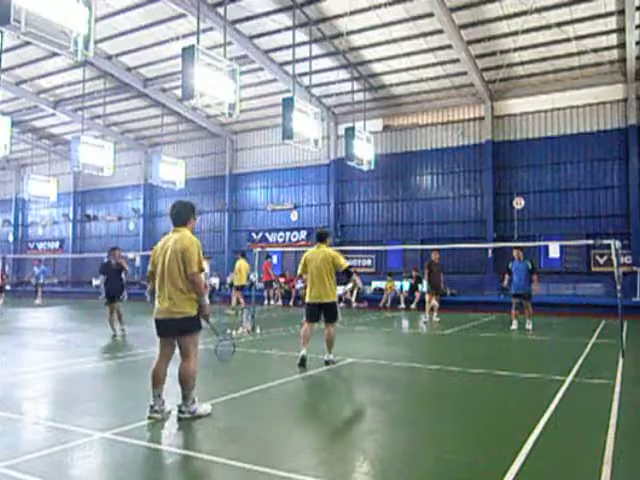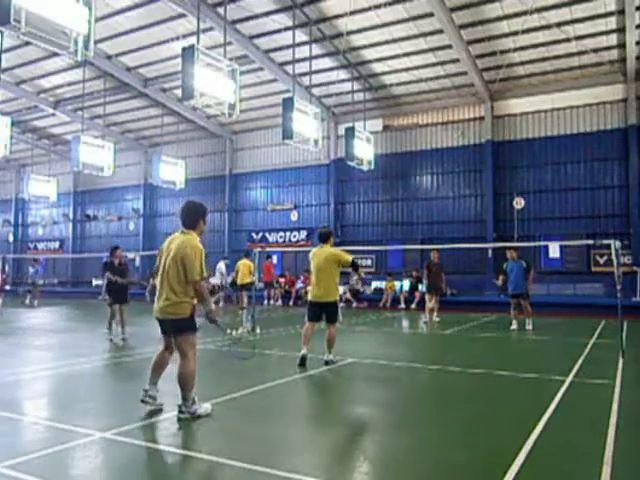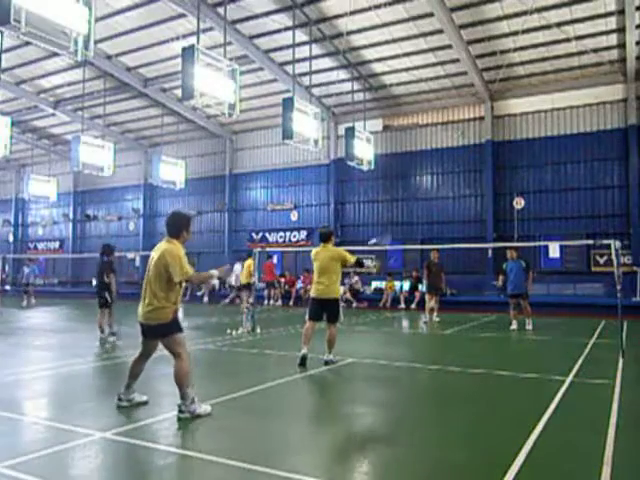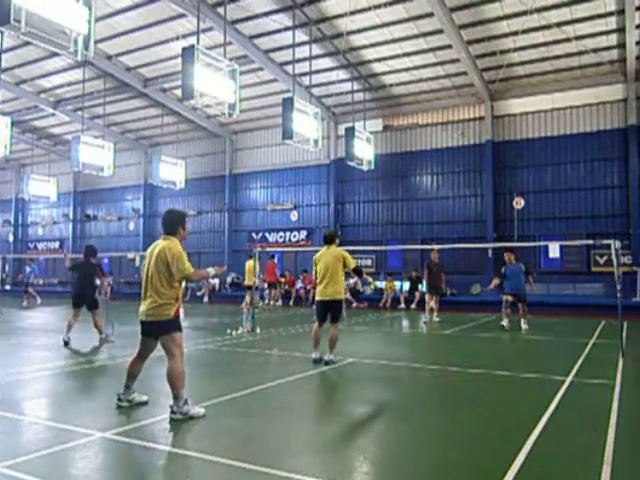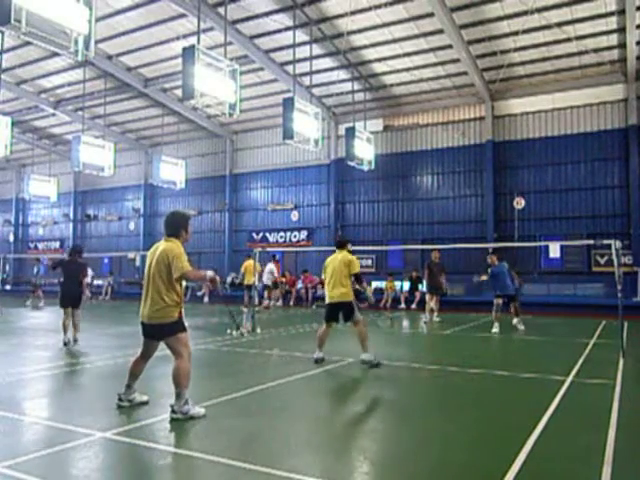
dt=0.4s
person 1, frame 1
left shoulder: (161, 243)
right shoulder: (190, 241)
left elbow: (151, 277)
right elbow: (194, 277)
right wrist: (204, 302)
left hip: (162, 310)
right hip: (185, 309)
left knee: (163, 357)
right knee: (189, 357)
left ankle: (157, 406)
right ankle: (188, 406)
person 1, frame 2
left shoulder: (171, 240)
right shoulder: (193, 246)
left elbow: (157, 270)
right elbow: (198, 283)
right wrist: (209, 307)
left hip: (163, 307)
right hip: (180, 309)
left knee: (168, 349)
right knee: (188, 356)
left ankle: (151, 391)
right ankle: (188, 406)
person 1, frame 3
left shoulder: (161, 247)
right shoulder: (173, 252)
right elbow: (192, 278)
right wrist: (214, 274)
left hip: (148, 312)
right hip: (162, 314)
left knee: (145, 354)
right knee: (182, 356)
left ankle: (126, 394)
right ankle: (188, 405)
person 1, frame 4
left shoulder: (155, 246)
right shoulder: (173, 247)
right elbow: (190, 275)
right wrist: (211, 271)
left hip: (148, 311)
right hip: (164, 312)
left knee: (143, 354)
right knee: (176, 356)
left ankle: (126, 394)
right ankle: (180, 406)
person 1, frame 5
left shoulder: (156, 247)
right shoulder: (174, 249)
right elbow: (188, 274)
right wrist: (208, 274)
left hip: (149, 313)
right hip: (167, 314)
left knee: (145, 355)
right knee: (183, 355)
left ankle: (127, 394)
right ankle: (181, 406)
person 2, frame 1
left shoulder: (308, 254)
right shoulder: (332, 254)
left elbow: (300, 273)
right elbow: (346, 270)
left hip: (312, 296)
right hip: (329, 296)
left knee: (308, 324)
right knee: (330, 325)
left ankle: (304, 351)
right ankle: (329, 356)
person 2, frame 2
left shoulder: (313, 253)
right shoulder: (334, 253)
right elbow: (352, 262)
right wrist: (357, 273)
left hip: (314, 295)
right hip: (330, 296)
left knee: (310, 323)
right knee: (331, 326)
left ankle: (304, 351)
right ankle: (328, 356)
person 2, frame 3
left shoulder: (314, 253)
right shoulder: (338, 252)
right elbow: (355, 263)
left hip: (316, 294)
right hip: (332, 295)
left knee: (310, 323)
right knee: (332, 326)
left ankle: (305, 351)
right ankle: (328, 356)
person 2, frame 4
left shoulder: (318, 256)
right shoulder: (341, 253)
right elbow: (355, 270)
left hip: (321, 295)
right hip: (336, 295)
left knee: (319, 324)
right knee: (334, 326)
left ankle: (315, 354)
right ankle: (329, 355)
person 2, frame 5
left shoulder: (329, 260)
right shoulder: (350, 258)
right elbow: (358, 277)
right wrist: (367, 291)
left hip: (331, 298)
right hip: (345, 297)
left knee: (326, 325)
right knee: (359, 323)
left ankle: (318, 353)
right ankle: (366, 355)
